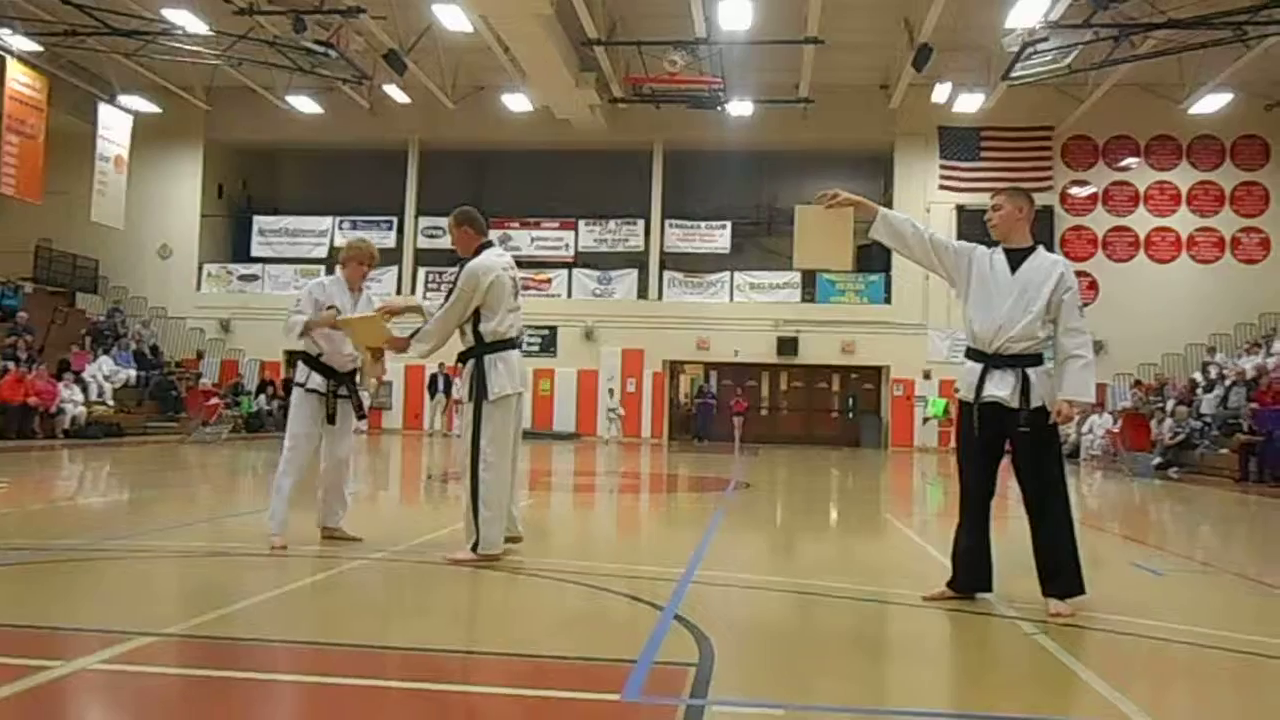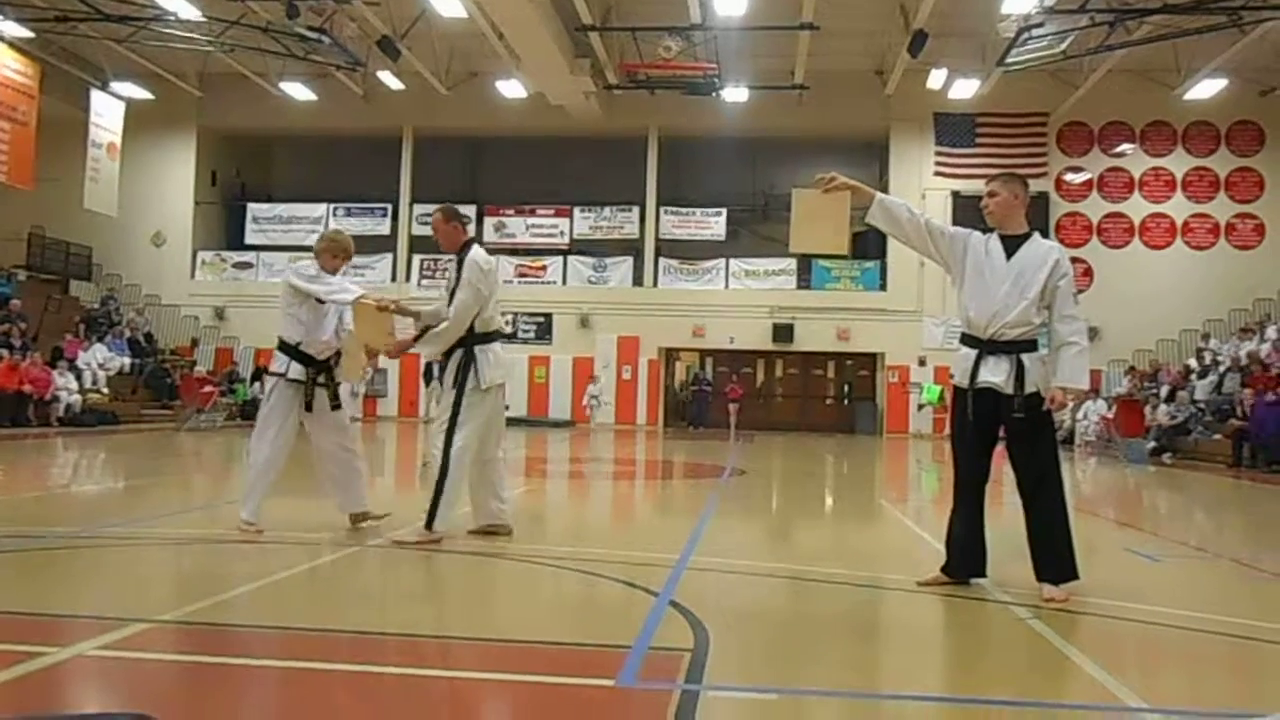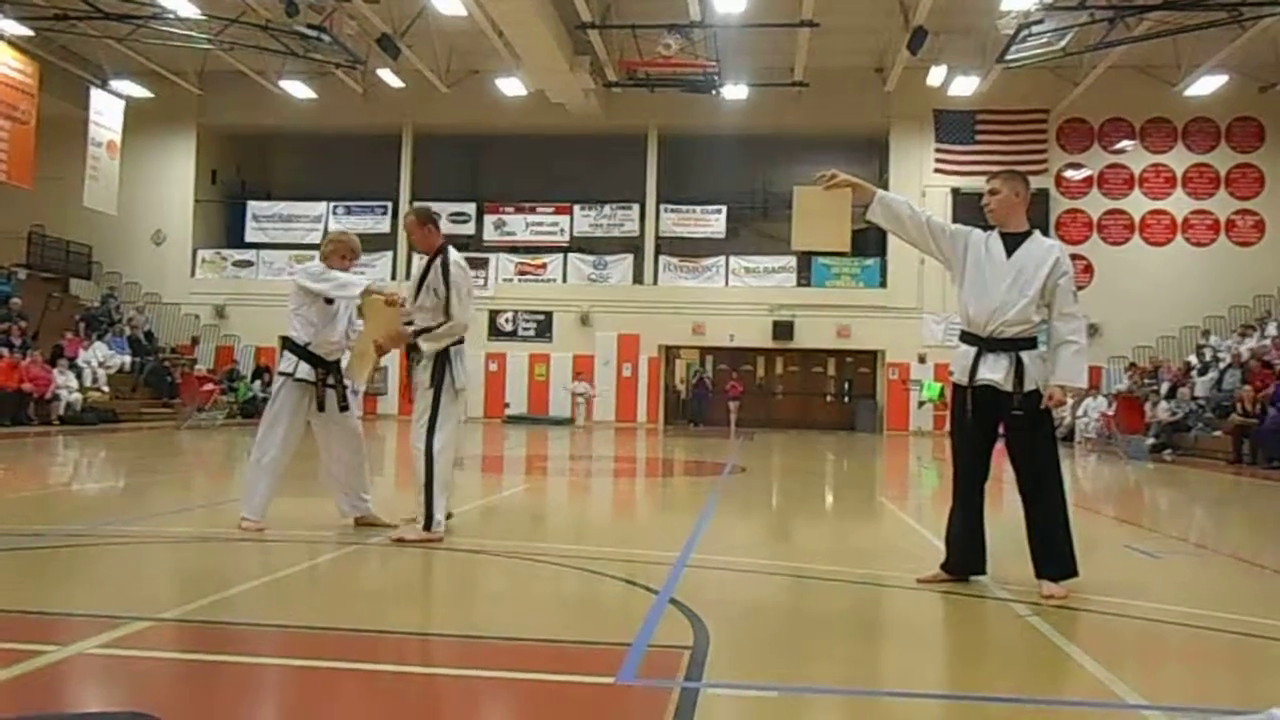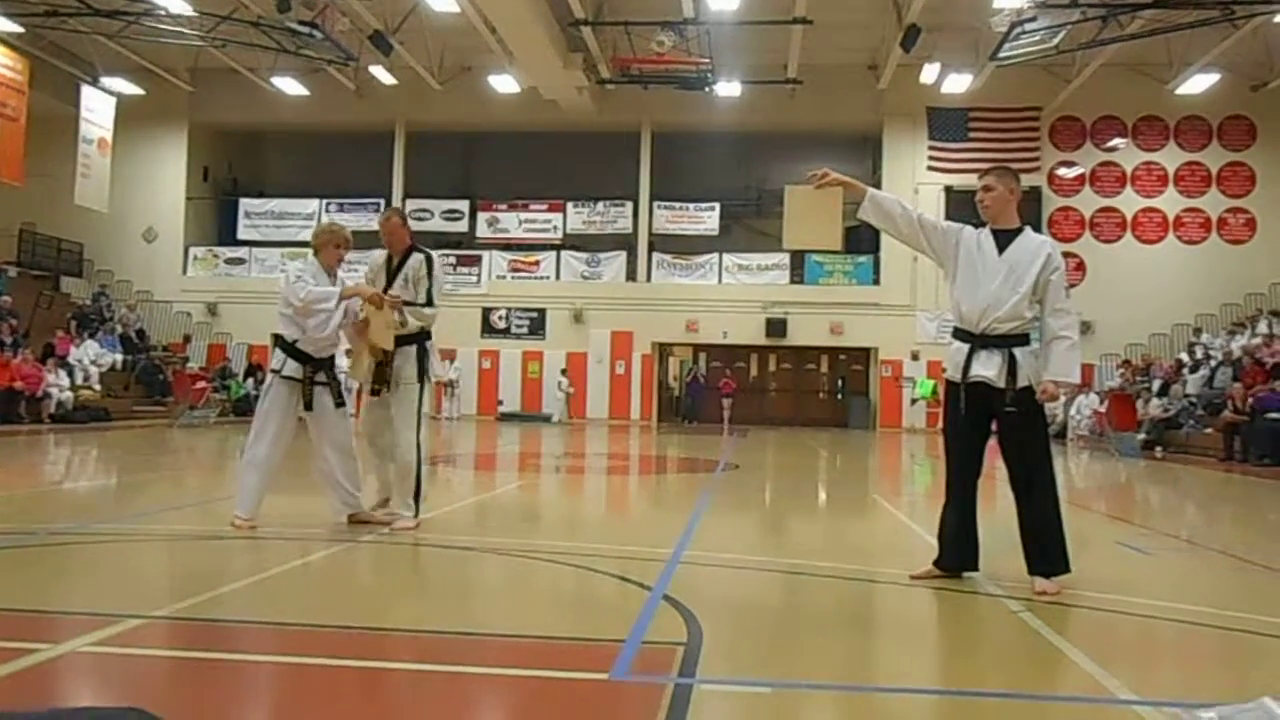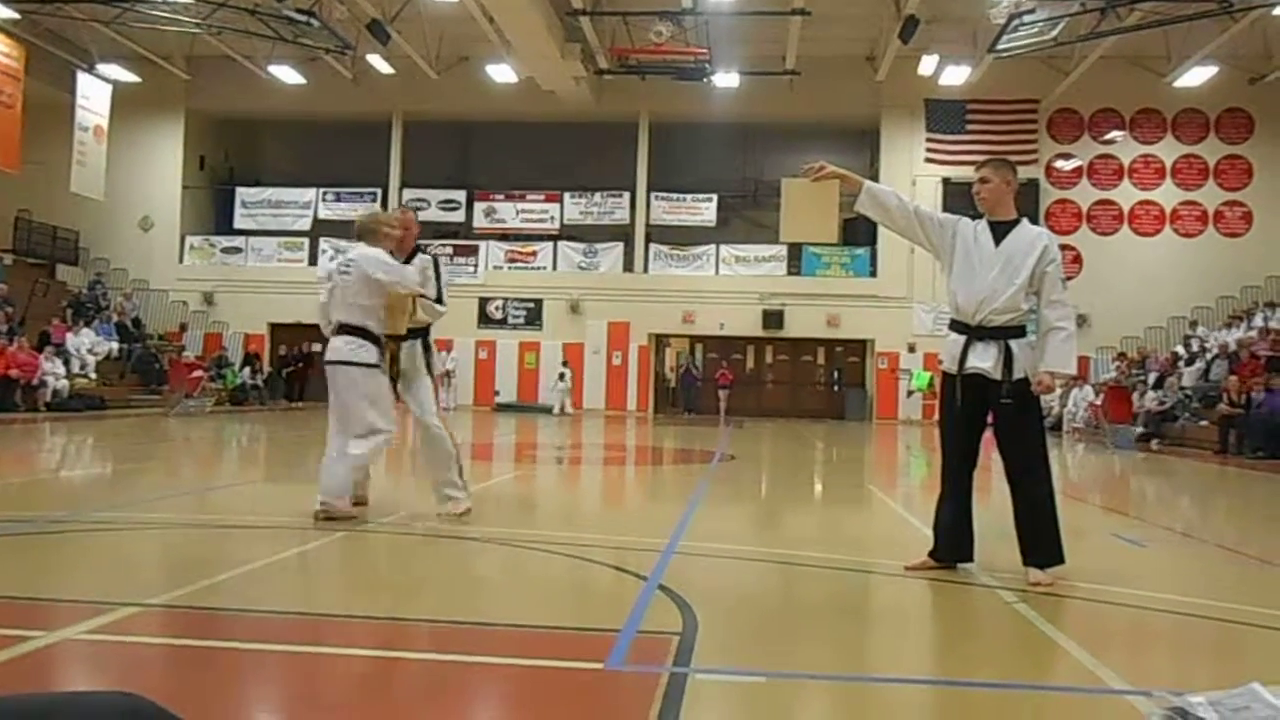
dt=0.7s
person 1, frame 1
left shoulder: (1055, 270)
right shoulder: (972, 260)
left elbow: (1073, 338)
right elbow: (916, 238)
left wrist: (1068, 396)
right wrist: (859, 204)
left hip: (1030, 388)
right hip: (979, 386)
left knee: (1044, 494)
right knee: (974, 491)
left ankle: (1058, 589)
right ankle: (967, 579)
person 1, frame 2
left shoulder: (1051, 256)
right shoulder: (967, 246)
left elbow: (1068, 323)
right elbow: (911, 223)
left wrist: (1063, 382)
right wrist: (855, 189)
left hip: (1024, 374)
right hip: (974, 372)
left knee: (1039, 479)
right knee: (968, 476)
left ankle: (1052, 574)
right ankle: (961, 564)
person 1, frame 3
left shoulder: (1051, 254)
right shoulder: (968, 244)
left elbow: (1067, 322)
right elbow: (912, 220)
left wrist: (1061, 381)
right wrist: (857, 186)
left hip: (1024, 372)
right hip: (974, 369)
left knee: (1038, 477)
right knee: (967, 474)
left ankle: (1052, 571)
right ankle: (960, 562)
person 1, frame 4
left shoulder: (1043, 250)
right shoulder: (959, 241)
left elbow: (1059, 318)
right elbow: (904, 218)
left wrist: (1055, 376)
right wrist: (847, 184)
left hip: (1016, 369)
right hip: (966, 366)
left knee: (1030, 473)
right knee: (960, 470)
left ankle: (1044, 568)
right ankle: (953, 558)
person 1, frame 5
left shoulder: (1039, 242)
right shoulder: (956, 232)
left elbow: (1056, 309)
right elbow: (901, 210)
left wrist: (1050, 367)
right wrist: (844, 176)
left hip: (1012, 360)
right hip: (962, 357)
left knee: (1025, 465)
right knee: (956, 462)
left ankle: (1038, 558)
right ankle: (948, 549)
person 2, frame 1
left shoulder: (477, 268)
right shoulder: (502, 261)
left elbow: (448, 319)
right elbow: (455, 305)
left wrist: (408, 342)
right wrist: (409, 307)
left hip: (489, 369)
right hip: (507, 364)
left knee: (484, 457)
right knee: (501, 454)
left ankle: (486, 543)
right ankle: (506, 526)
person 2, frame 2
left shoulder: (472, 262)
right shoulder: (474, 259)
left elbow: (457, 321)
right elbow: (452, 312)
left wrist: (413, 344)
right wrist: (411, 314)
left hip: (473, 361)
right hip: (483, 360)
left knee: (448, 442)
right knee: (486, 446)
left ankle: (433, 525)
right ankle: (496, 517)
person 2, frame 3
left shoulder: (450, 265)
right shoulder: (432, 263)
left elbow: (458, 322)
left wrist: (412, 338)
left hip: (441, 362)
right hip: (432, 360)
left knee: (429, 439)
right knee: (435, 438)
left ankle: (431, 524)
right ankle: (435, 509)
person 2, frame 4
left shoulder: (423, 261)
right shoulder: (378, 263)
left elbow: (428, 311)
left wrist: (400, 307)
left hip: (411, 355)
right hip: (383, 354)
left knee: (406, 435)
right knee: (374, 428)
left ankle: (408, 510)
right ankle: (389, 490)
person 2, frame 5
left shoulder: (428, 262)
left elbow: (438, 308)
left wrist: (411, 302)
left hip: (413, 349)
left knee: (428, 420)
left ankle: (455, 493)
right ankle: (357, 490)
person 3, frame 1
left shoulder: (367, 301)
right shoulder: (319, 288)
right elbow: (292, 322)
left wrist: (375, 353)
right wrist: (318, 321)
left hip: (344, 385)
right hip: (313, 380)
left knee: (339, 457)
right knee: (297, 450)
left ankle: (330, 522)
right ankle: (276, 527)
person 3, frame 2
left shoulder: (338, 289)
right shoulder: (300, 274)
left elbow: (346, 332)
right elbow: (331, 287)
left wrist: (366, 347)
right wrist: (371, 299)
left hip: (320, 373)
right hip: (290, 369)
left knee: (339, 440)
right knee: (270, 442)
left ankle: (356, 508)
right ankle: (248, 515)
person 3, frame 3
left shoulder: (349, 294)
right shoulder: (308, 274)
left elbow: (354, 335)
right elbow: (335, 280)
right wrist: (379, 290)
left hip: (329, 374)
right hip: (298, 370)
left knee: (348, 442)
right knee: (275, 441)
left ankle: (360, 510)
right ankle: (251, 512)
person 3, frame 4
left shoulder: (340, 285)
right shoulder: (298, 272)
left elbow: (350, 323)
right elbow: (306, 298)
right wrist: (354, 291)
left hip: (322, 372)
right hip: (291, 366)
left knee: (338, 441)
right knee: (267, 441)
left ankle: (354, 508)
right ankle: (244, 511)
person 3, frame 5
left shoulder: (344, 262)
right shoulder: (372, 259)
left elbow: (325, 315)
right elbow: (408, 282)
right wrist: (417, 289)
left hip: (339, 350)
right hip: (360, 354)
left knee: (344, 431)
right knee: (377, 429)
left ankle: (331, 500)
right ankle: (333, 494)
